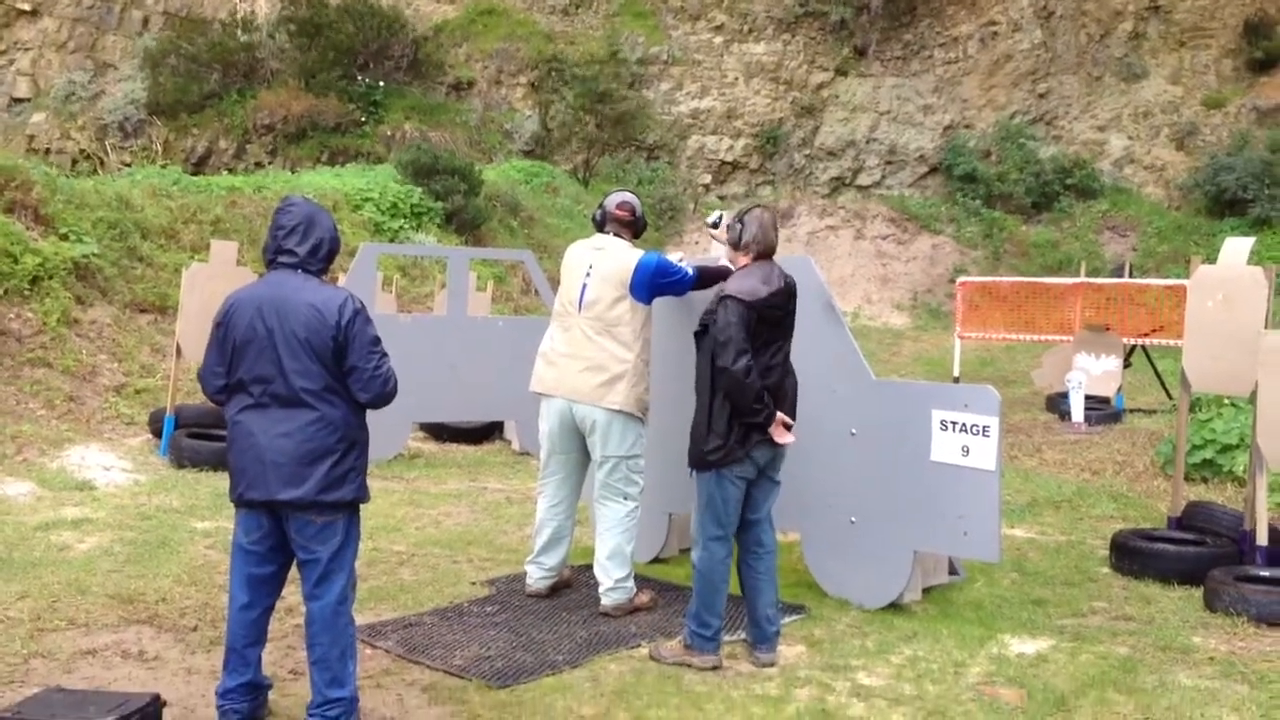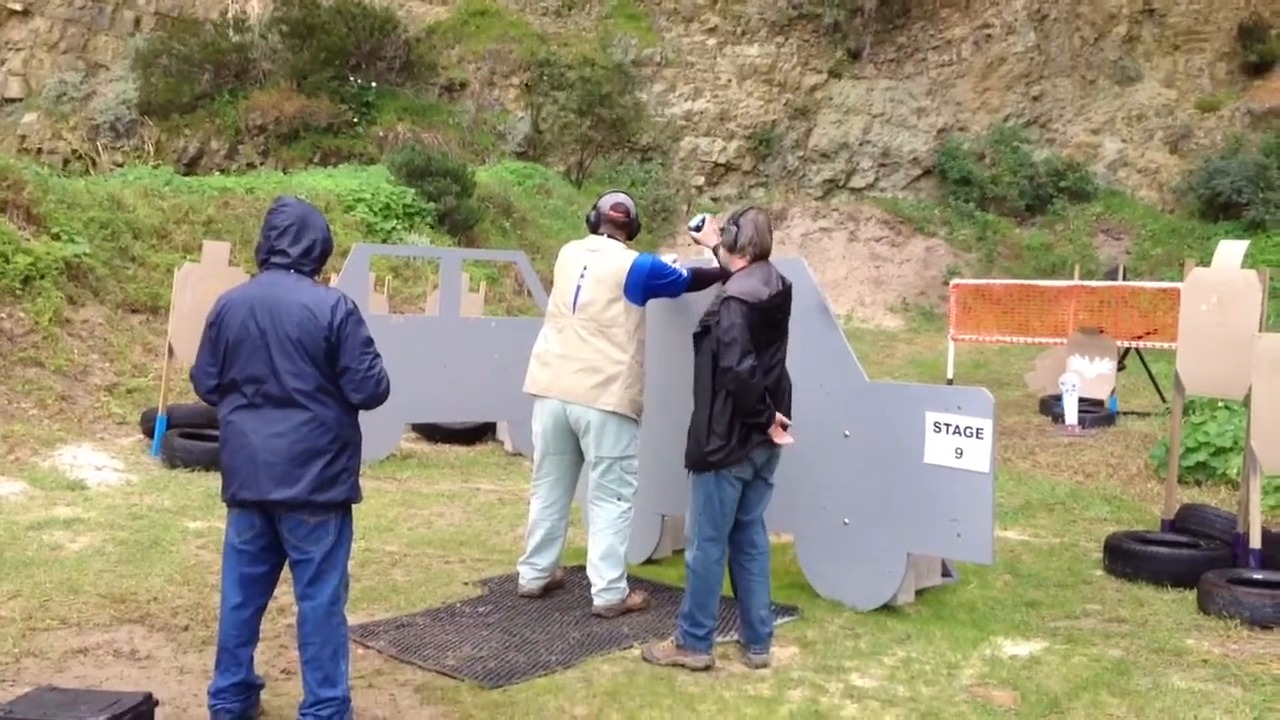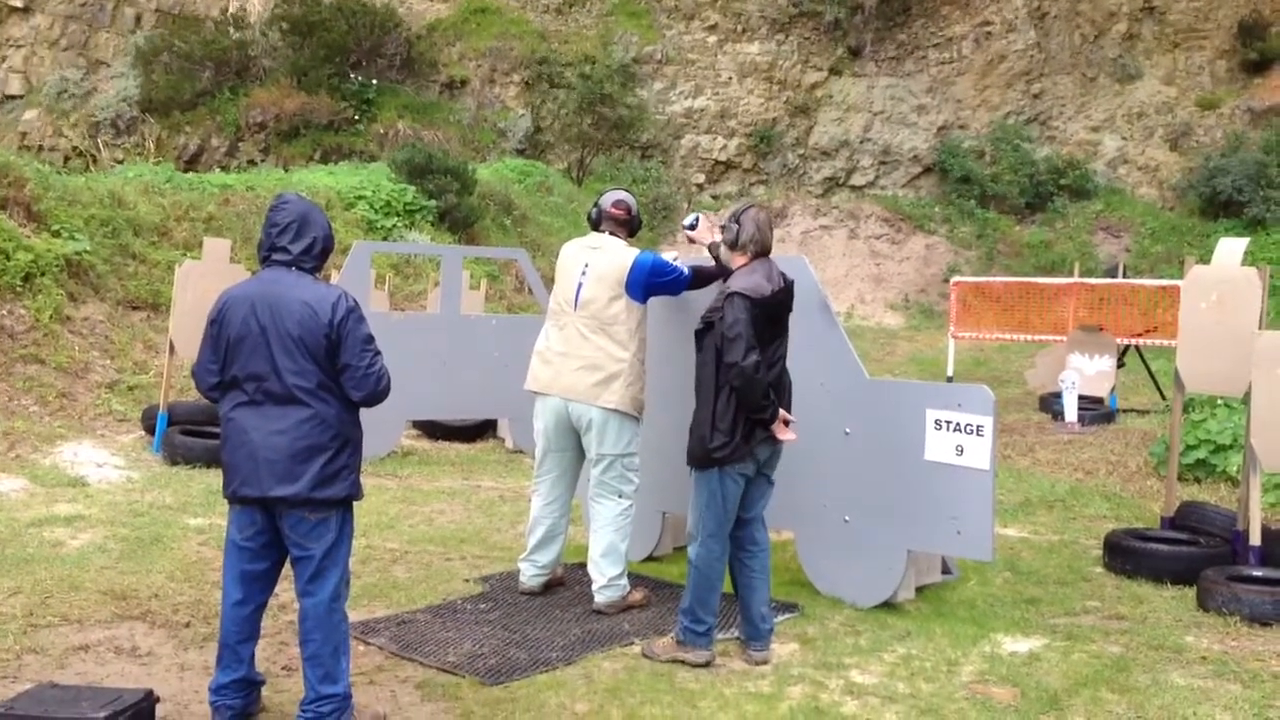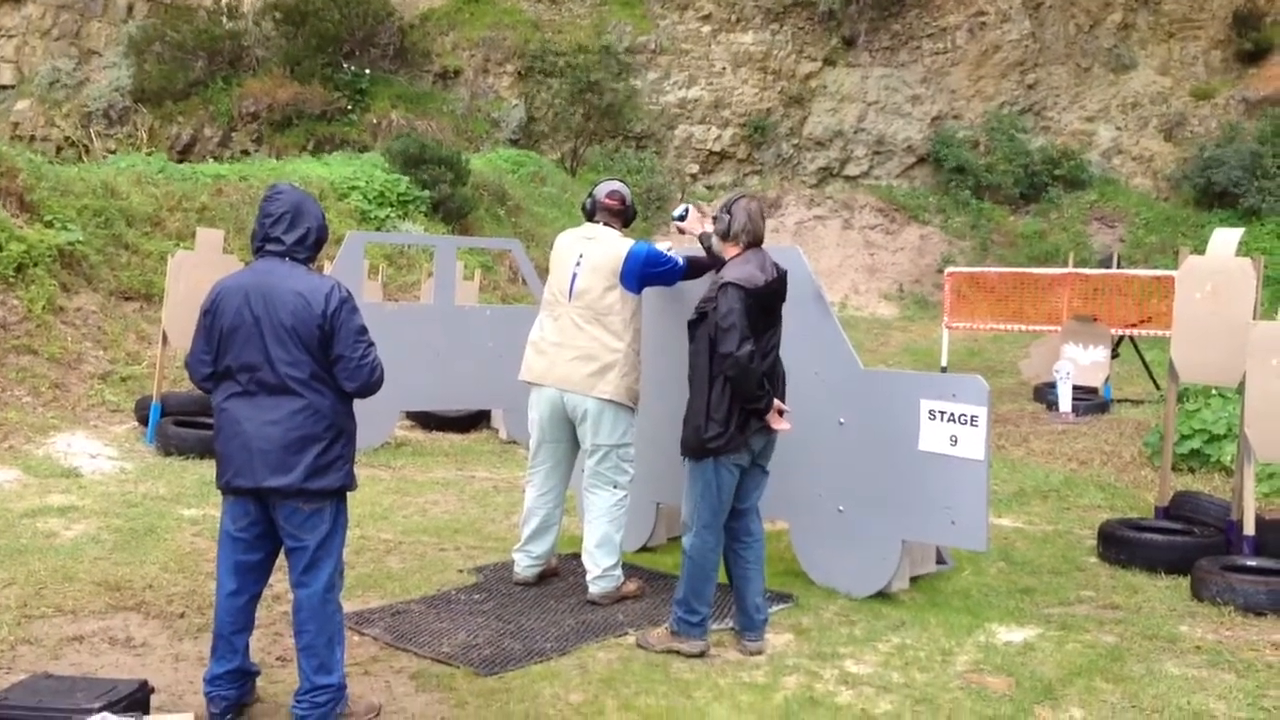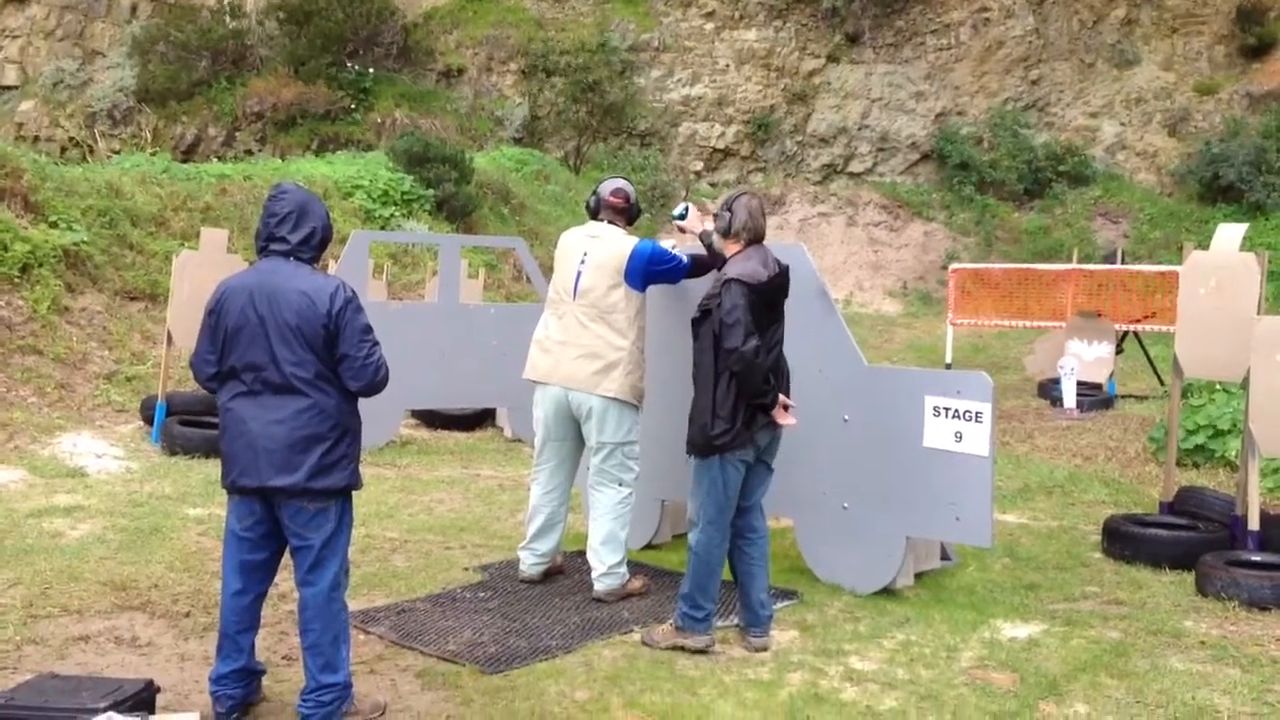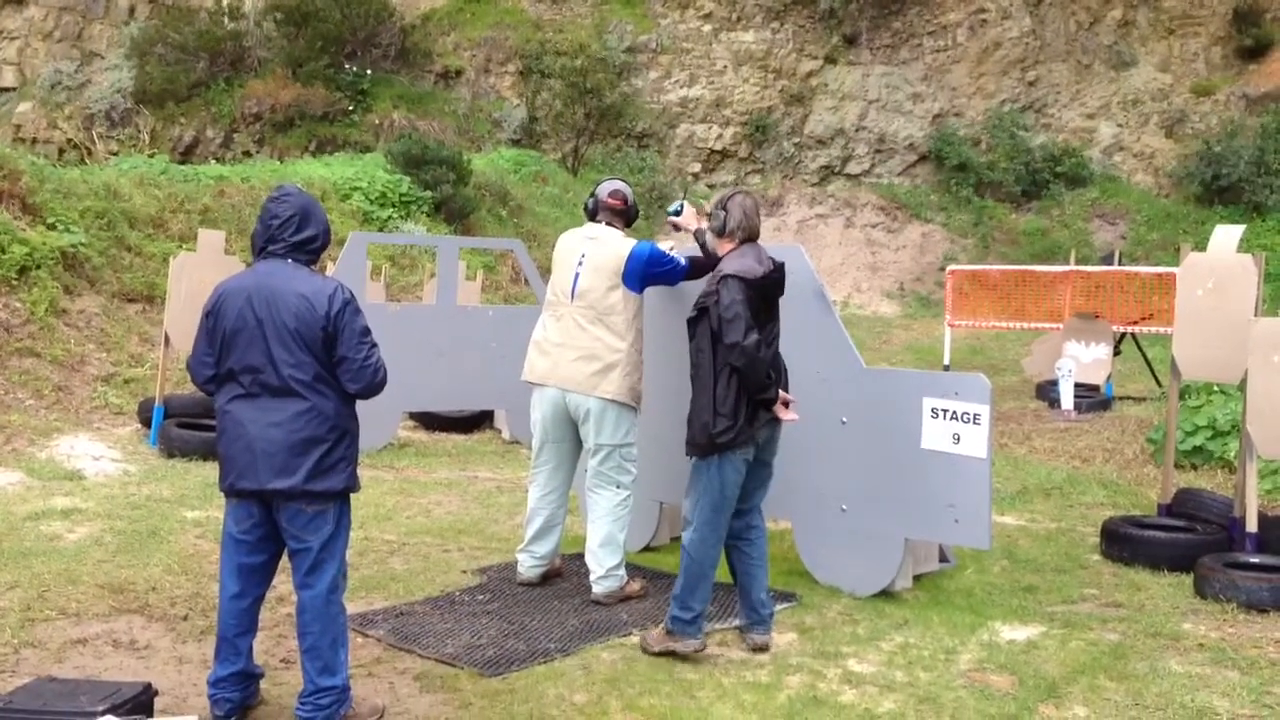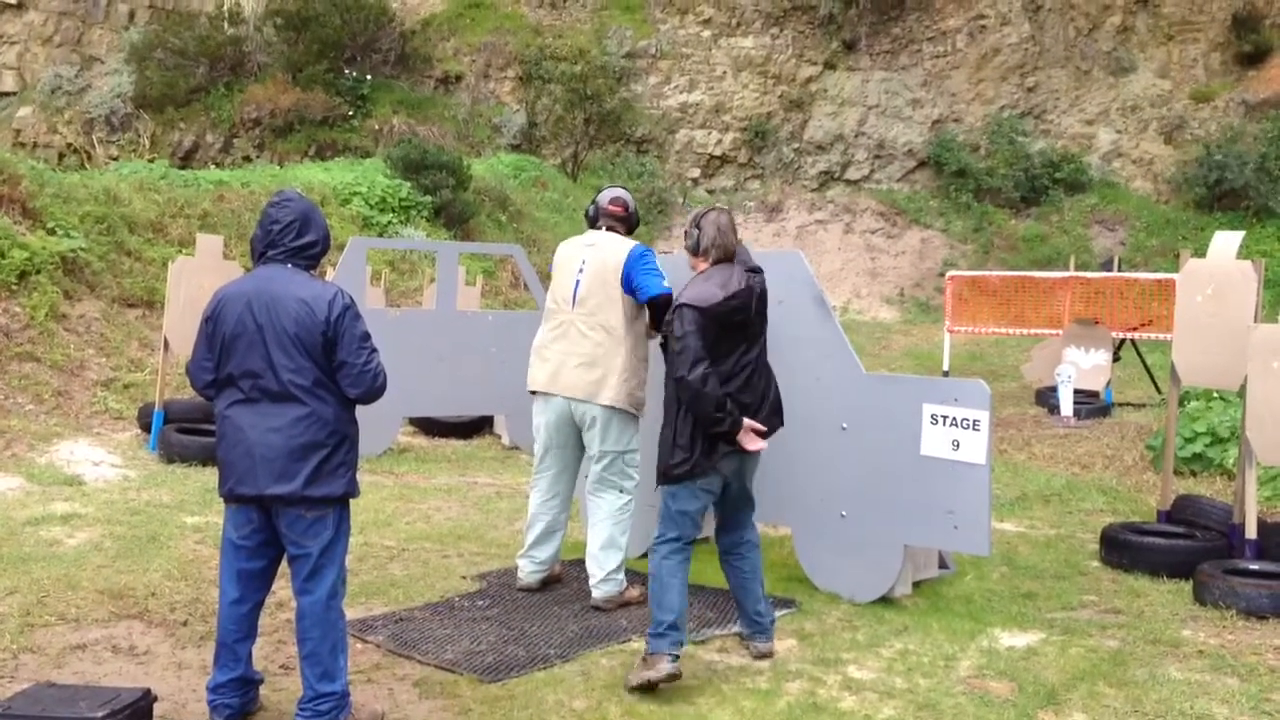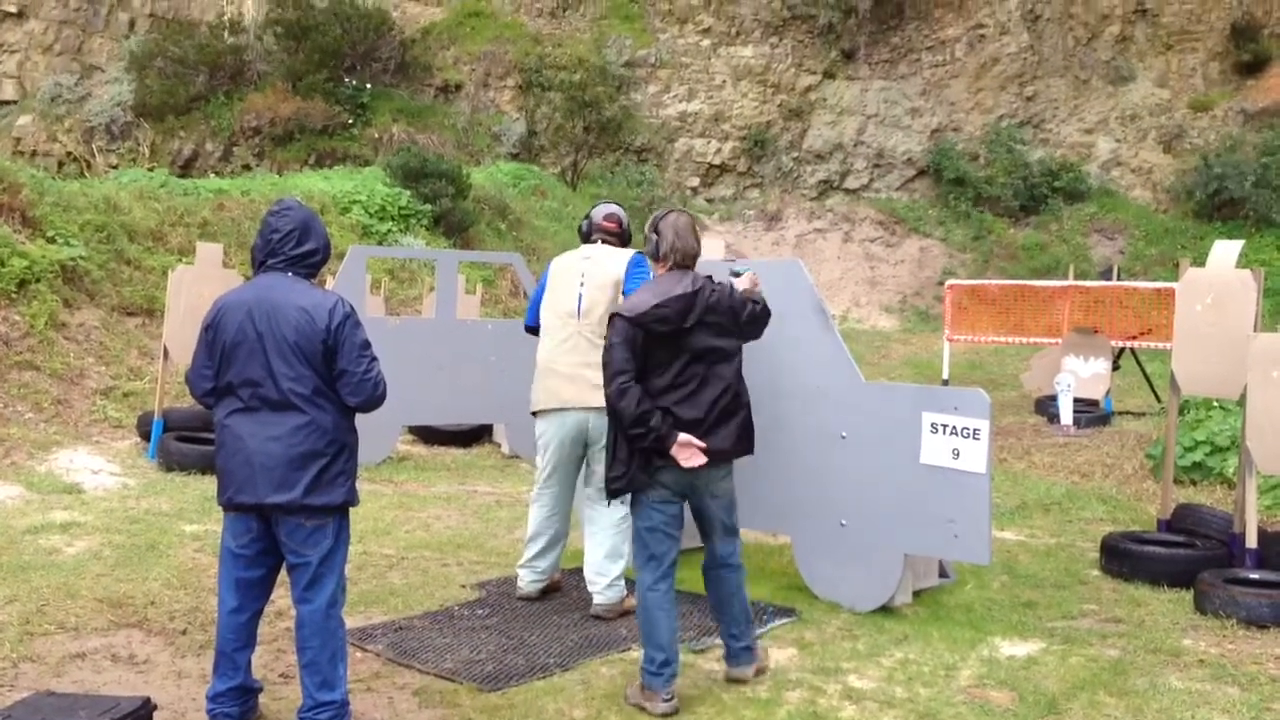
dt=0.3s
person 1, frame 1
left shoulder: (237, 304)
right shoulder: (340, 306)
left elbow: (213, 384)
right elbow: (378, 389)
right wrist: (336, 384)
left hip: (255, 475)
right hip: (321, 477)
left knee: (249, 592)
right knee: (328, 598)
person 1, frame 2
left shoulder: (229, 305)
right shoulder: (333, 307)
left elbow: (205, 384)
right elbow: (369, 390)
right wrist: (326, 386)
left hip: (247, 475)
right hip: (313, 478)
left knee: (241, 592)
right knee: (319, 598)
person 1, frame 3
left shoulder: (231, 301)
right shoulder: (333, 304)
left elbow: (207, 380)
right elbow: (371, 388)
right wrist: (327, 384)
left hip: (248, 473)
right hip: (314, 475)
left knee: (242, 588)
right knee: (321, 594)
person 1, frame 4
left shoulder: (224, 292)
right shoulder: (326, 294)
left elbow: (200, 371)
right elbow: (364, 378)
right wrist: (321, 374)
left hip: (242, 463)
right hip: (308, 465)
left knee: (237, 578)
right knee: (315, 584)
person 1, frame 5
left shoulder: (228, 292)
right shoulder: (331, 294)
left elbow: (205, 371)
right elbow: (368, 377)
right wrist: (326, 373)
left hip: (247, 462)
right hip: (313, 464)
left knee: (242, 578)
right knee: (320, 582)
person 1, frame 6
left shoulder: (226, 294)
right shoulder: (329, 296)
left elbow: (202, 373)
right elbow: (367, 379)
right wrist: (325, 374)
left hip: (245, 465)
right hip: (311, 467)
left knee: (240, 581)
right knee: (318, 586)
person 1, frame 7
left shoulder: (226, 299)
right shoulder: (330, 301)
left elbow: (202, 378)
right elbow: (367, 384)
right wrist: (325, 380)
left hip: (244, 470)
right hip: (311, 472)
left knee: (239, 587)
right knee: (318, 592)
person 1, frame 8
left shoulder: (225, 308)
right shoulder: (330, 310)
left elbow: (201, 388)
right elbow: (367, 393)
right wrist: (323, 389)
left hip: (243, 479)
right hip: (310, 481)
left knee: (238, 596)
right knee: (317, 601)
person 2, frame 1
left shoulder: (733, 299)
right shoulder: (782, 287)
left elbow: (735, 369)
left wrist: (761, 417)
left hip: (732, 437)
right hip: (767, 438)
left knee: (713, 540)
right knee: (758, 534)
left ankle: (701, 643)
right ankle: (765, 641)
person 2, frame 2
left shoulder: (734, 300)
right shoulder: (775, 287)
left elbow: (738, 371)
left wrist: (763, 419)
left hip: (729, 438)
right hip: (761, 439)
left knee: (708, 541)
right knee: (750, 535)
left ankle: (693, 642)
right ankle: (757, 641)
person 2, frame 3
left shoulder: (737, 296)
right shoulder: (773, 284)
left elbow: (743, 368)
left wrist: (767, 414)
left hip: (732, 435)
right hip: (763, 436)
left knee: (709, 537)
right knee: (750, 532)
left ankle: (693, 638)
right ankle: (757, 638)
person 2, frame 4
left shoulder: (731, 286)
right shoulder: (765, 274)
left elbow: (737, 357)
left wrist: (762, 404)
right wrist: (701, 234)
left hip: (726, 425)
right hip: (756, 426)
left knee: (704, 527)
right knee: (745, 523)
left ankle: (688, 629)
right ankle: (751, 629)
person 2, frame 5
left shoulder: (734, 283)
right shoulder: (766, 271)
left elbow: (742, 353)
left wrist: (767, 400)
right wrist: (708, 245)
left hip: (733, 421)
right hip: (761, 423)
left knee: (709, 523)
right knee: (749, 520)
left ankle: (692, 624)
right ankle: (757, 625)
person 2, frame 6
left shoulder: (730, 279)
right shoulder: (758, 268)
left elbow: (742, 348)
left wrist: (768, 394)
right wrist: (695, 231)
left hip: (732, 420)
right hip: (760, 419)
left knee: (704, 523)
right knee: (746, 520)
left ankle: (683, 627)
right ankle: (757, 624)
person 2, frame 7
left shoulder: (691, 304)
right shoulder: (751, 291)
left elbow: (692, 379)
left wrist: (728, 423)
left hip: (700, 446)
right hip: (739, 442)
left knee: (670, 545)
right knee: (739, 534)
left ankle: (662, 652)
right ankle: (759, 631)
person 2, frame 8
left shoulder: (631, 313)
right shoulder: (723, 302)
left elbow: (620, 391)
right elbow: (757, 319)
left wrist: (664, 438)
right wrist: (749, 291)
left hip: (653, 462)
right hip: (712, 455)
left knee: (655, 569)
right knee: (724, 554)
right ankle: (742, 655)
person 3, frame 1
left shoulder: (573, 254)
right shoulder: (640, 265)
right elbow: (695, 278)
left wrist: (663, 265)
right wrist: (733, 270)
left hip: (556, 388)
right hip: (609, 396)
left knee: (555, 486)
right knee: (616, 495)
left ankle: (542, 574)
right ankle: (617, 592)
person 3, frame 2
left shoulder: (567, 255)
right shoulder: (635, 267)
right elbow: (688, 280)
right wrist: (727, 271)
left hip: (551, 389)
right hip: (603, 397)
left knee: (549, 486)
right knee: (610, 496)
left ankle: (535, 574)
right ankle: (609, 593)
person 3, frame 3
left shoulder: (568, 252)
right shoulder: (636, 263)
right elbow: (691, 278)
right wrist: (728, 267)
left hip: (552, 387)
right hip: (605, 395)
left knee: (550, 483)
right knee: (611, 493)
left ankle: (536, 571)
right ankle: (610, 590)
person 3, frame 4
left shoulder: (563, 243)
right shoulder: (631, 254)
right elbow: (685, 268)
right wrist: (720, 257)
left hip: (548, 378)
right hip: (600, 386)
left knee: (544, 474)
right knee: (605, 483)
left ankle: (530, 562)
right ankle: (604, 581)
person 3, frame 5
left shoulder: (567, 241)
right shoulder: (637, 252)
right elbow: (692, 266)
right wrist: (722, 252)
left hip: (552, 376)
right hip: (605, 384)
left knee: (549, 473)
right knee: (611, 481)
left ankle: (535, 560)
right ankle: (610, 578)
person 3, frame 6
left shoulder: (565, 242)
right shoulder: (634, 254)
right elbow: (691, 268)
right wrist: (721, 252)
left hip: (550, 379)
right hip: (603, 386)
left knee: (547, 475)
right knee: (609, 484)
left ankle: (533, 562)
right ankle: (608, 581)
person 3, frame 7
left shoulder: (564, 250)
right shoulder: (633, 256)
right elbow: (660, 302)
right wrist: (655, 325)
left hip: (550, 384)
right hip: (608, 392)
left knee: (549, 480)
right knee: (610, 488)
left ankle: (533, 568)
right ankle: (607, 586)
person 3, frame 8
left shoulder: (557, 266)
right shoulder: (630, 263)
left elbow: (533, 325)
left hip: (556, 399)
left knee: (550, 493)
right knee: (608, 499)
left ankle: (533, 577)
right ankle: (608, 594)
